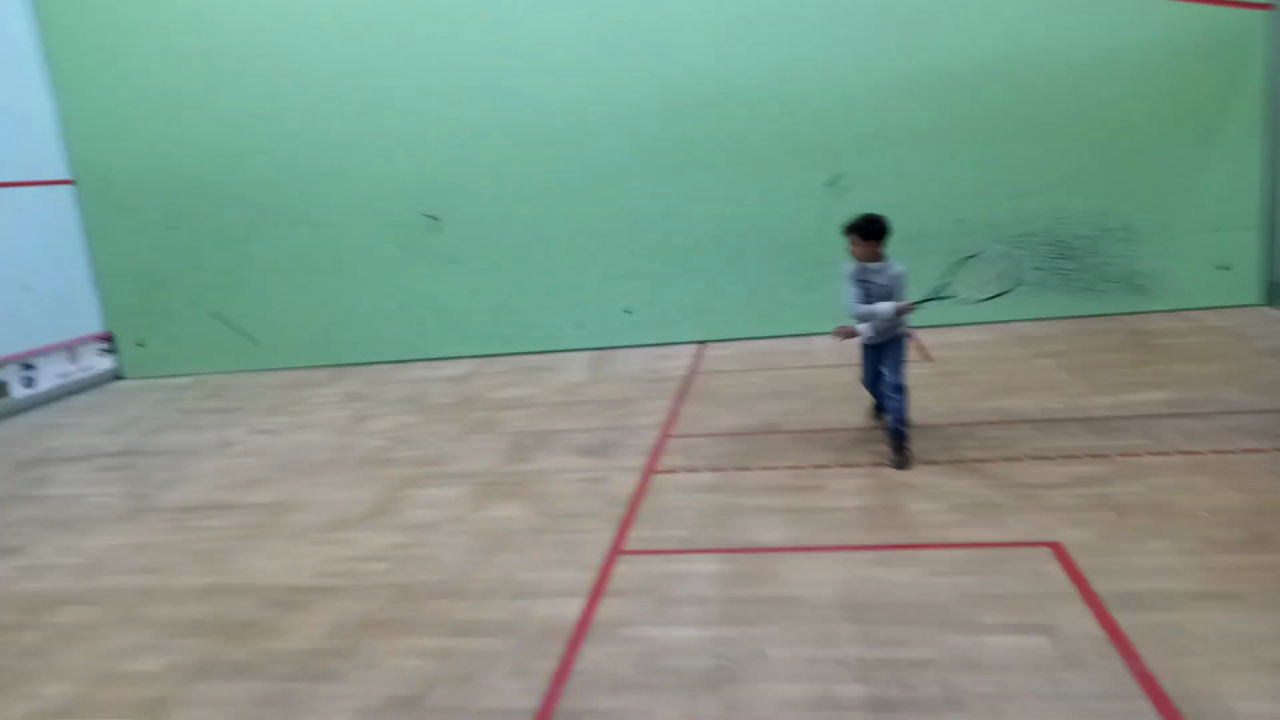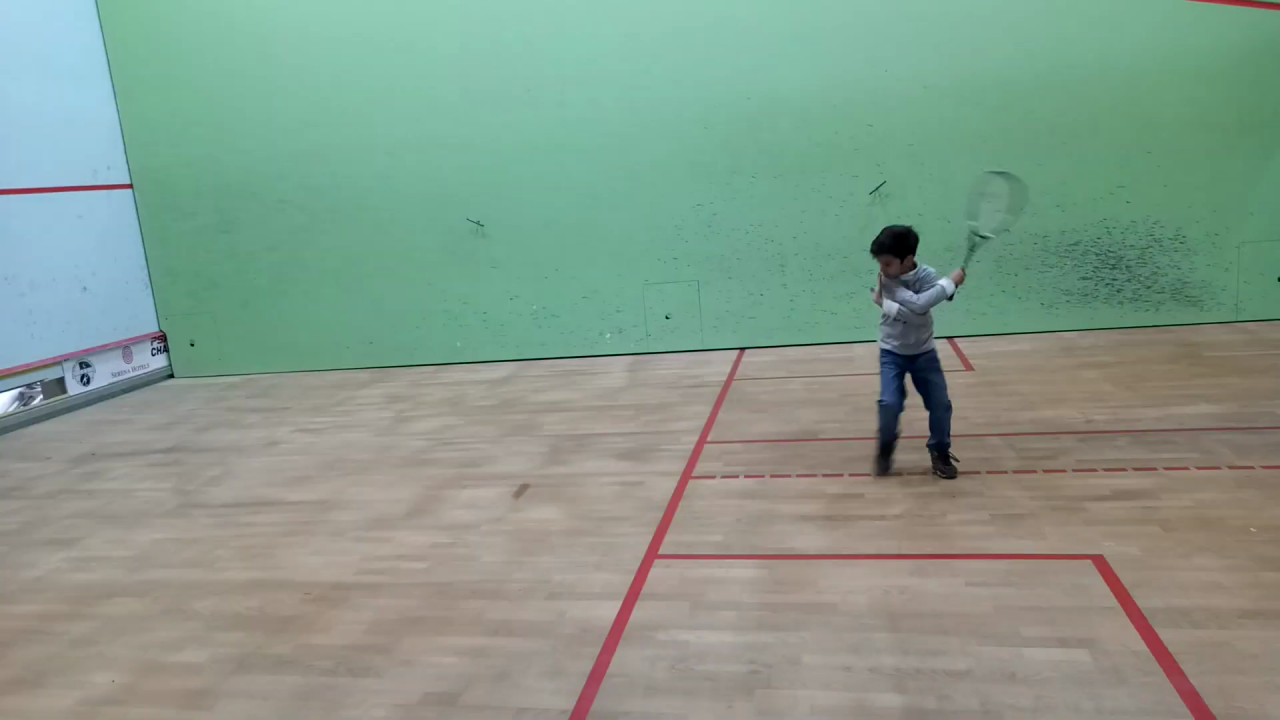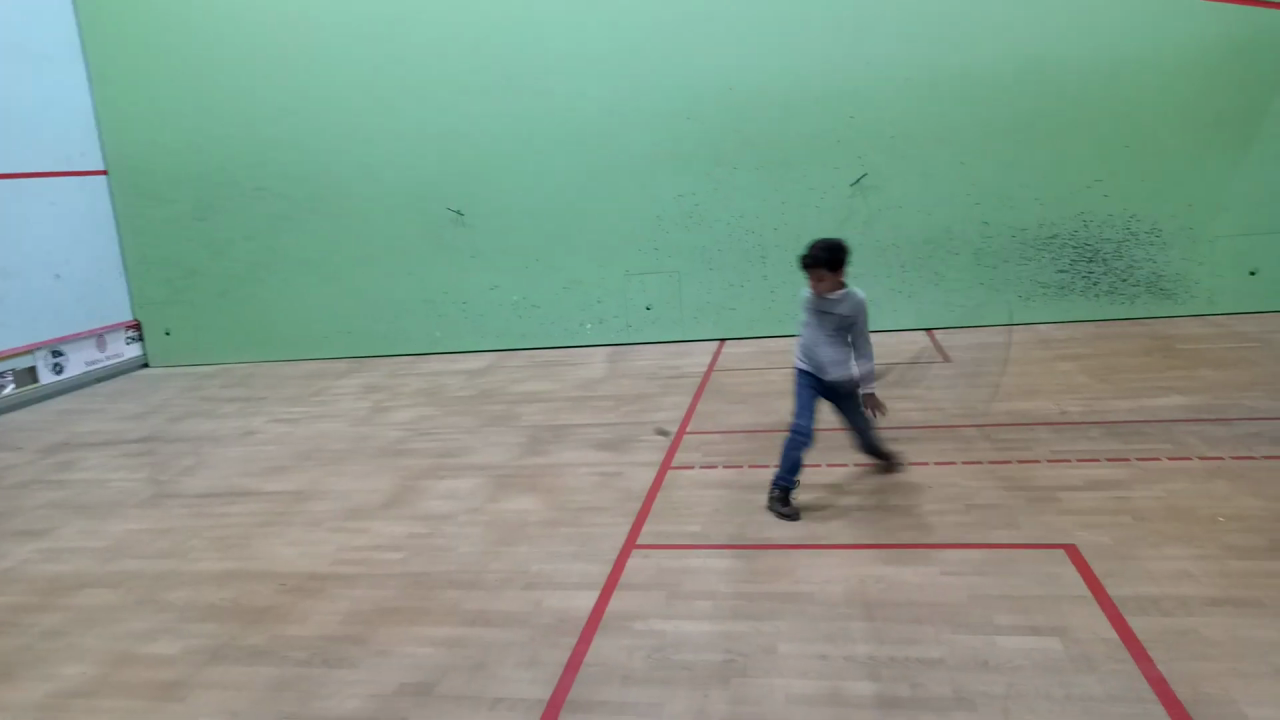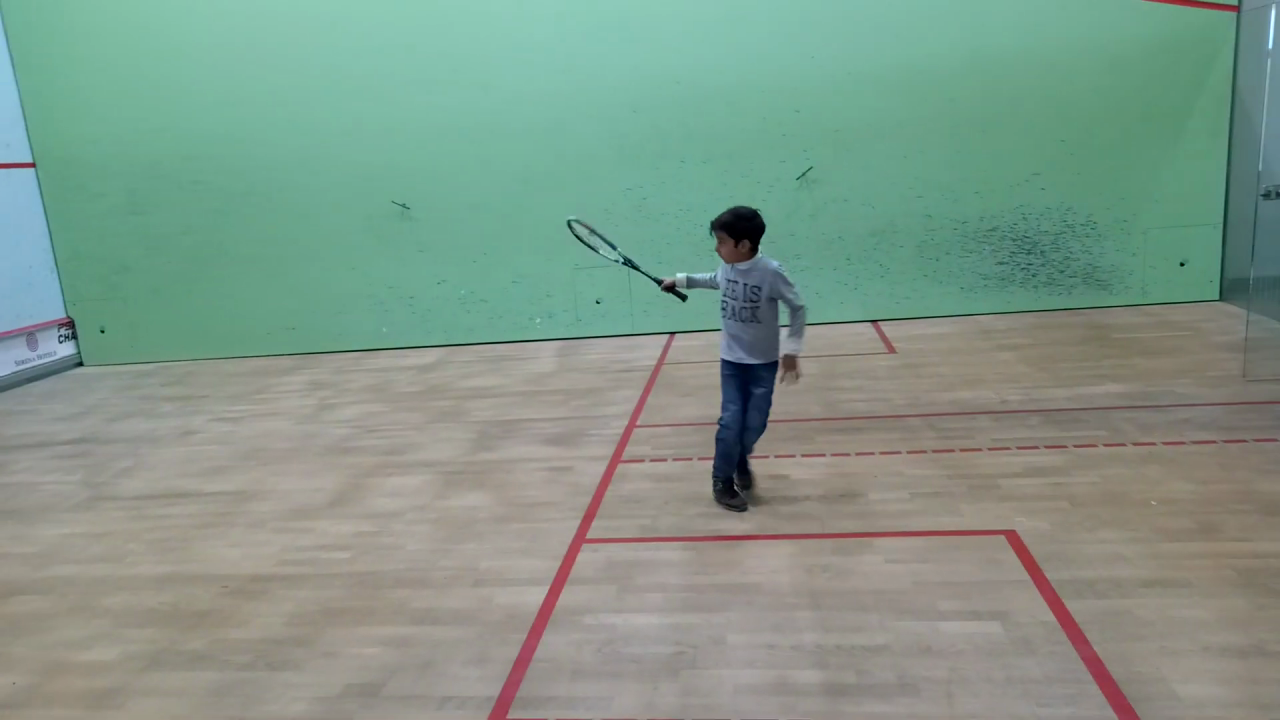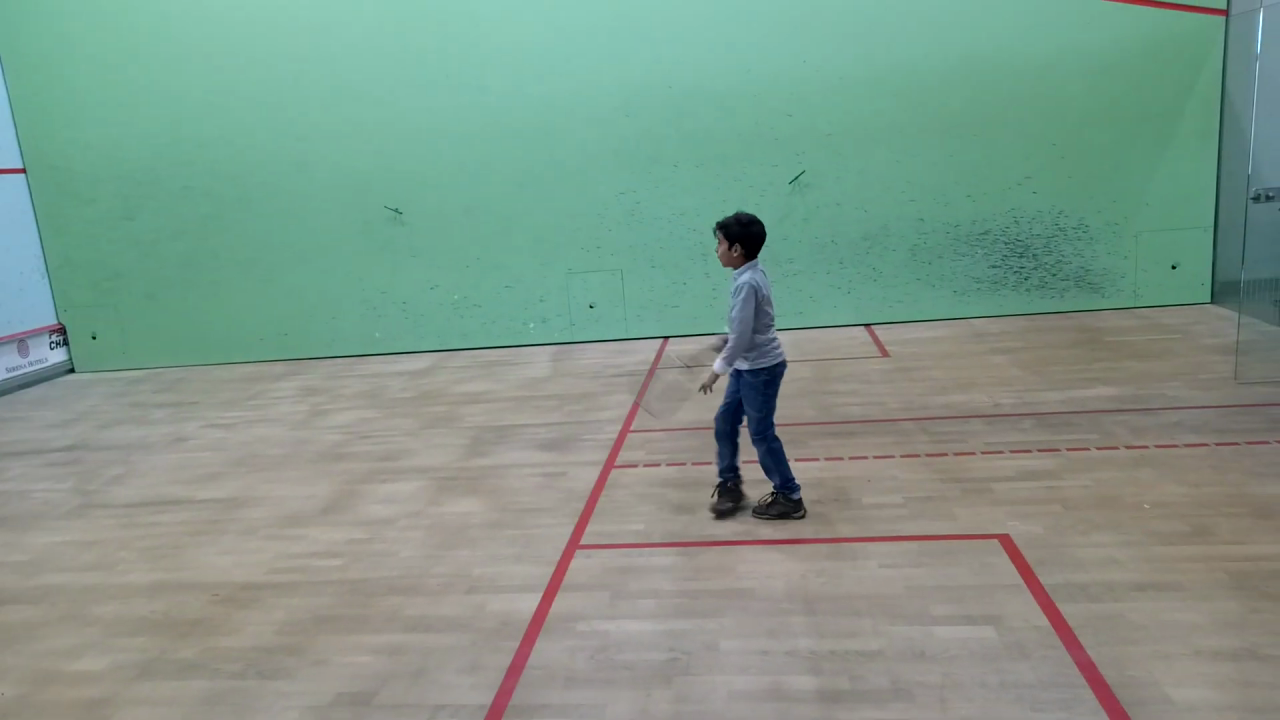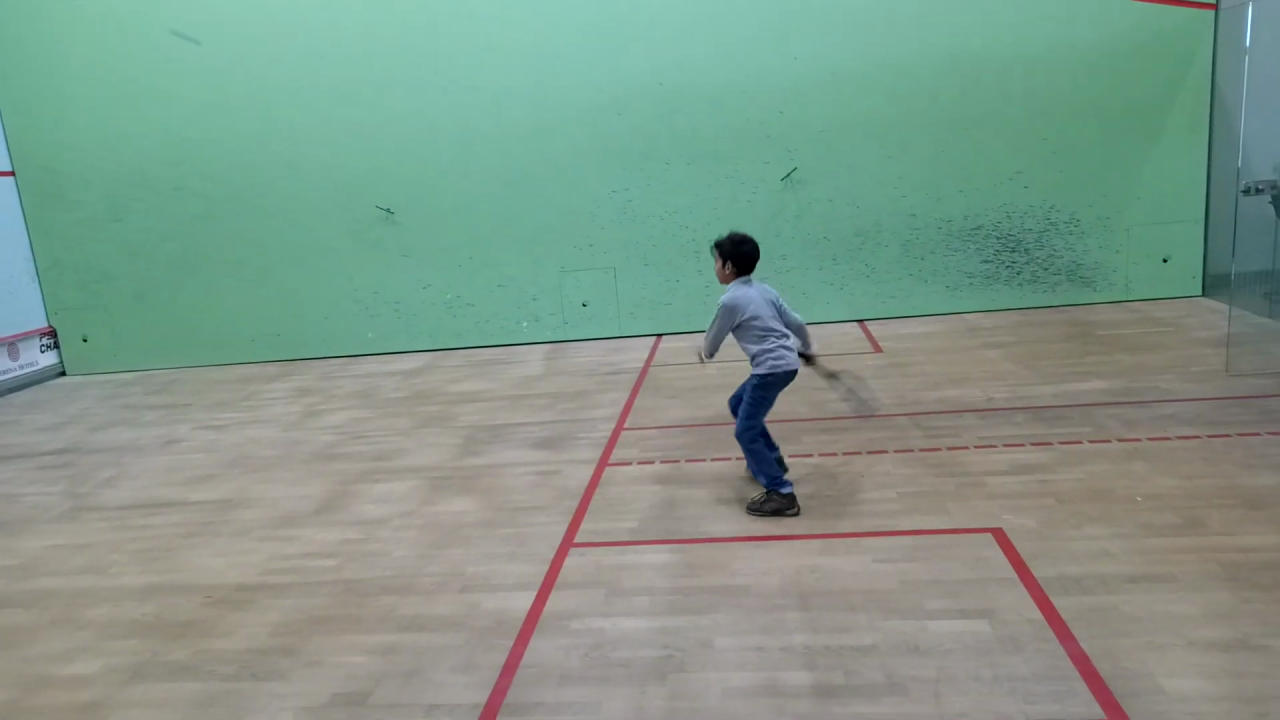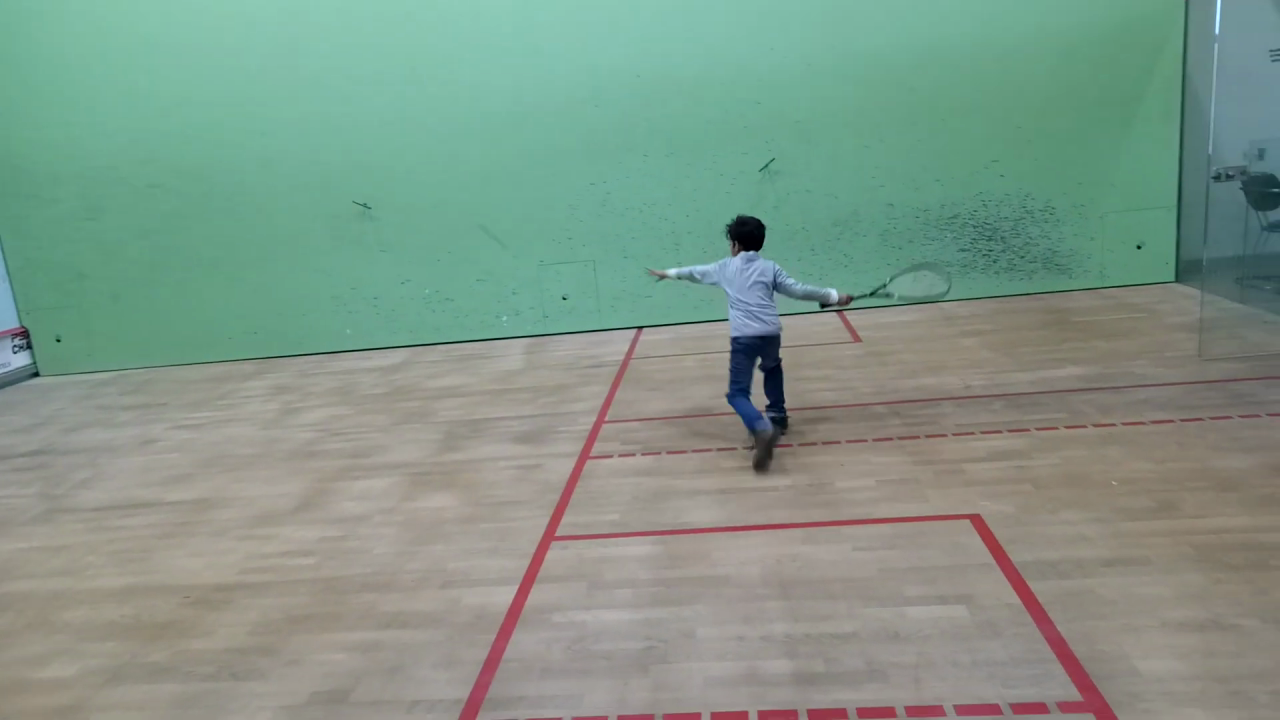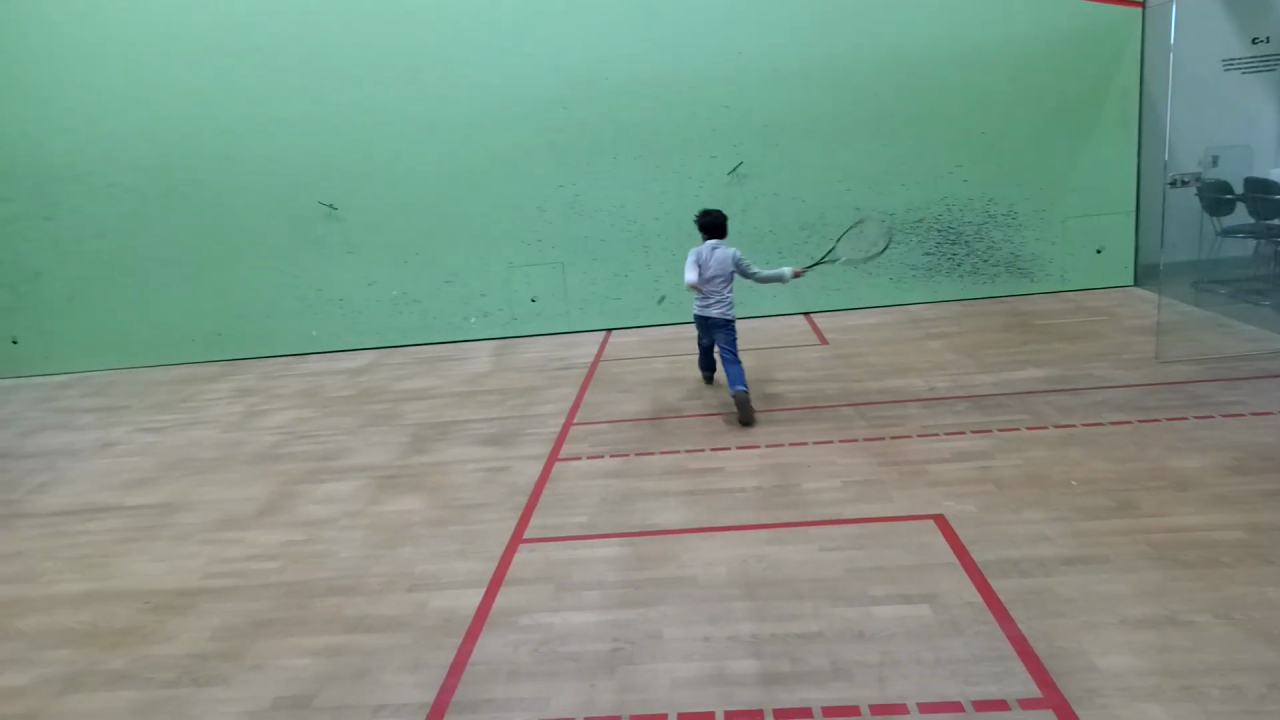
dt=0.3s
person 1, frame 1
left shoulder: (895, 272)
right shoulder: (853, 271)
left elbow: (895, 316)
right elbow: (858, 310)
left wrist: (859, 330)
right wrist: (892, 308)
left hip: (891, 336)
right hip: (869, 337)
left knee: (892, 385)
right knee: (871, 383)
left ankle: (898, 439)
right ankle: (883, 405)
person 1, frame 2
left shoulder: (927, 275)
right shoulder: (886, 281)
left elbow: (920, 311)
right elbow: (916, 303)
left wrist: (889, 305)
right wrist: (950, 282)
left hip: (923, 350)
right hip: (893, 351)
left knee: (940, 404)
right knee: (890, 402)
left ankle: (939, 452)
right ankle: (886, 445)
person 1, frame 3
left shoulder: (855, 301)
right shoulder: (810, 300)
left elbow: (862, 345)
right elbow: (815, 342)
left wrist: (868, 388)
right wrist: (844, 374)
left hip: (844, 375)
right hip: (810, 371)
left knee: (858, 420)
right knee: (801, 429)
left ankle: (873, 449)
right ankle: (780, 491)
person 1, frame 4
left shoulder: (771, 272)
right shoulder: (728, 267)
left elbow: (797, 309)
left wrist: (792, 350)
right wrist: (682, 280)
left hip: (762, 363)
right hip: (732, 360)
left knee: (755, 423)
right knee: (731, 423)
left ankle: (740, 460)
right ankle: (723, 482)
person 1, frame 5
left shoulder: (747, 282)
right shoulder: (747, 275)
left elbow: (741, 334)
left wrist: (718, 369)
right wrist: (726, 339)
left hip: (762, 368)
right hip: (746, 366)
left knee: (761, 433)
right knee: (725, 421)
left ankle: (790, 497)
right ankle: (729, 485)
person 1, frame 6
left shoulder: (730, 302)
right shoulder: (764, 290)
left elbow: (714, 338)
right elbow: (795, 323)
left wrist: (706, 352)
right wrist: (806, 349)
left hip: (773, 370)
right hip: (784, 364)
left knee: (746, 430)
right knee: (737, 404)
left ankle: (781, 494)
right ankle: (772, 462)
person 1, frame 7
left shoulder: (726, 266)
right shoulder: (769, 268)
left elbow: (695, 273)
right elbow: (797, 289)
left wrist: (668, 273)
right wrist: (834, 297)
left hip: (744, 335)
right hip: (771, 332)
left knee: (737, 393)
right knee: (771, 369)
left ankle: (762, 429)
right ankle: (777, 416)
person 1, frame 8
left shoulder: (696, 253)
right shoulder: (733, 254)
left elbow: (691, 274)
right elbow: (757, 275)
left wrist: (693, 282)
right wrist: (788, 273)
left hip: (702, 314)
right hip: (724, 315)
left knee: (705, 345)
right knee: (729, 357)
left ankle: (708, 372)
right ankle: (739, 392)
